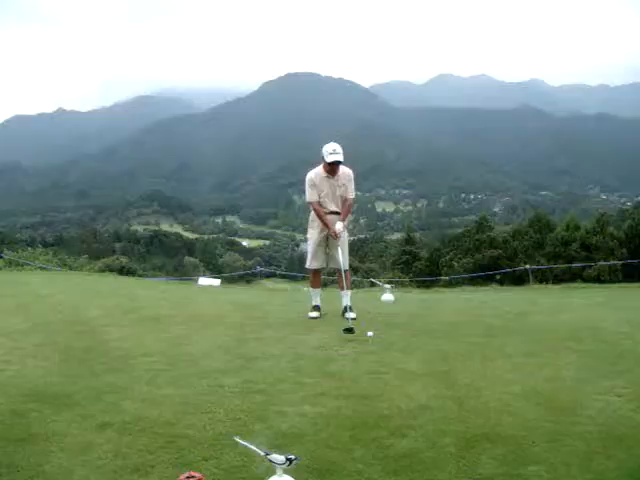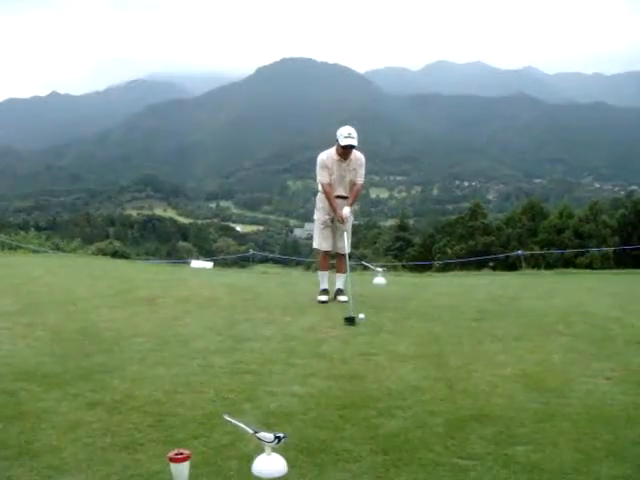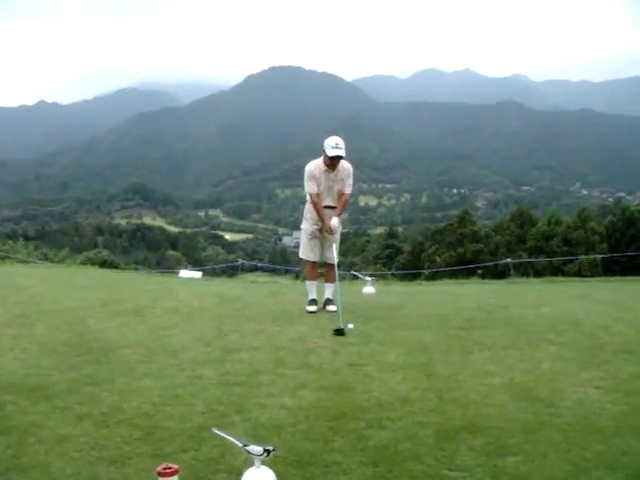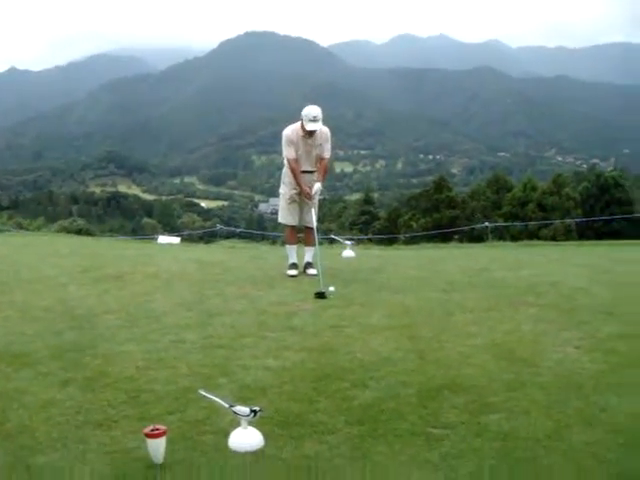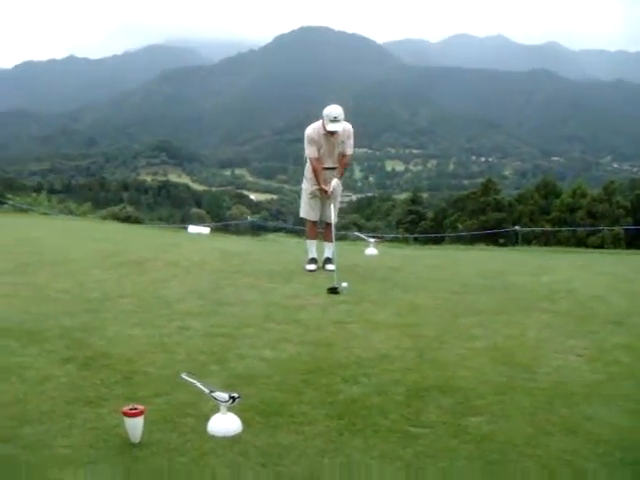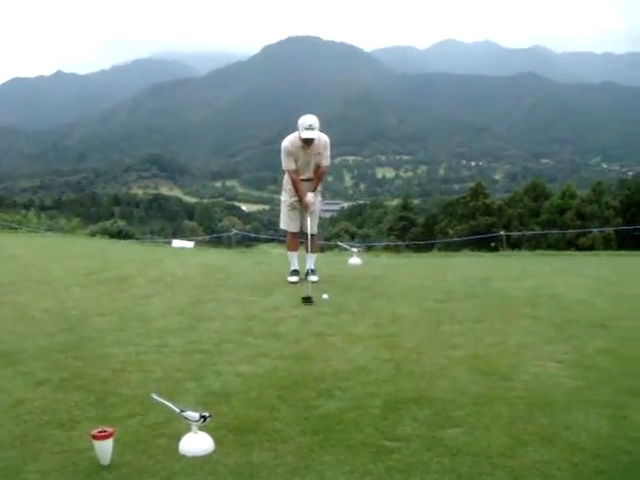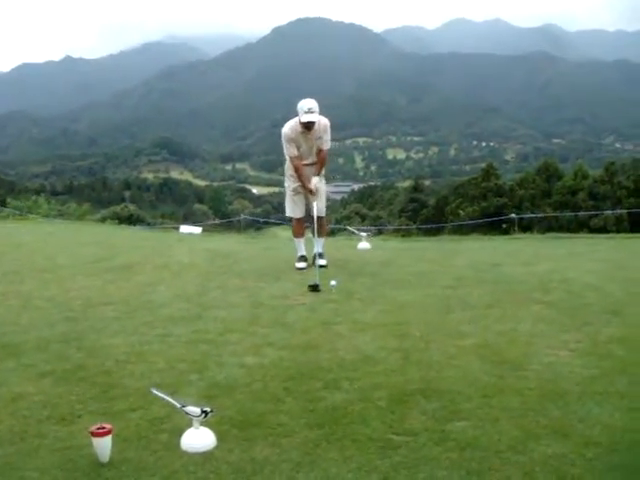
dt=0.7s
person 1, frame 1
left shoulder: (348, 174)
right shoulder: (312, 176)
left elbow: (349, 200)
right elbow: (315, 205)
left wrist: (340, 222)
right wrist: (329, 226)
left hip: (340, 221)
right hip: (319, 221)
left knee: (343, 265)
right knee: (315, 266)
left ankle: (347, 305)
right ankle: (316, 304)
person 1, frame 2
left shoulder: (359, 158)
right shoulder: (324, 158)
left elbow: (357, 185)
right elbow: (326, 187)
left wrist: (348, 206)
right wrist: (336, 211)
left hip: (346, 204)
right hip: (326, 203)
left knee: (342, 250)
right knee: (323, 248)
left ankle: (339, 288)
right ankle: (324, 288)
person 1, frame 3
left shoulder: (347, 168)
right shoulder: (311, 168)
left elbow: (345, 195)
right elbow: (314, 198)
left wrist: (336, 217)
right wrist: (324, 221)
left hip: (334, 214)
right hip: (314, 213)
left knee: (331, 260)
right knee: (311, 258)
left ankle: (328, 298)
right ankle: (312, 298)
person 1, frame 4
left shoulder: (325, 133)
right shoulder: (289, 133)
left elbow: (324, 160)
right elbow: (292, 162)
left wrist: (319, 182)
right wrist: (302, 187)
left hip: (312, 178)
right hip: (292, 178)
left knee: (310, 223)
right knee: (290, 222)
left ankle: (309, 261)
right ankle: (292, 261)
person 1, frame 5
left shoulder: (348, 129)
right shoulder: (311, 131)
left elbow: (346, 156)
right elbow: (314, 161)
left wrist: (336, 179)
right wrist: (321, 184)
left hip: (335, 175)
right hip: (314, 175)
left knee: (330, 219)
right knee: (311, 218)
left ankle: (328, 256)
right ankle: (312, 256)
person 1, frame 6
left shoulder: (324, 141)
right shoulder: (288, 143)
left elbow: (322, 169)
right elbow: (292, 174)
left wrist: (311, 193)
right wrist: (302, 197)
left hip: (313, 187)
right hip: (293, 187)
left knee: (312, 230)
right knee: (292, 230)
left ankle: (311, 267)
right ankle: (294, 268)
person 1, frame 7
left shoulder: (324, 123)
right shoulder: (288, 130)
left elbow: (323, 152)
right elbow: (295, 160)
left wrist: (316, 177)
right wrist: (306, 183)
left hip: (316, 171)
right hip: (296, 173)
left knee: (320, 213)
right knee: (297, 216)
left ankle: (319, 252)
right ankle: (301, 254)
